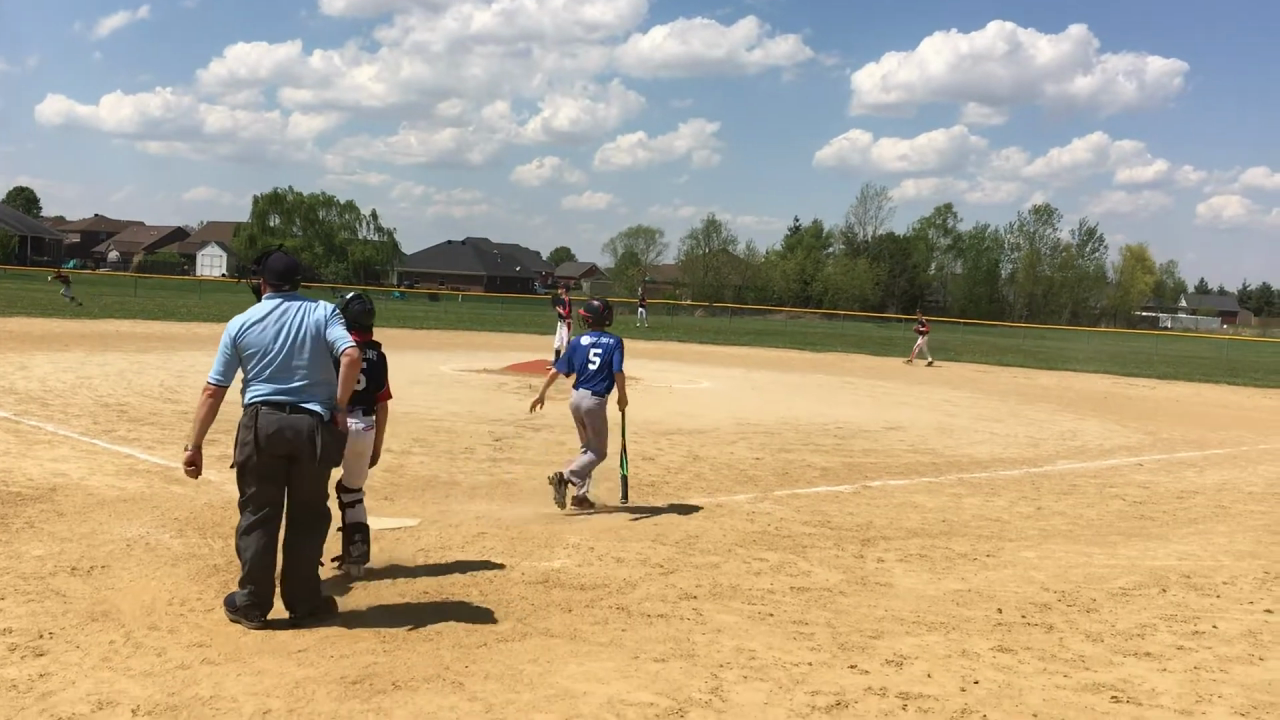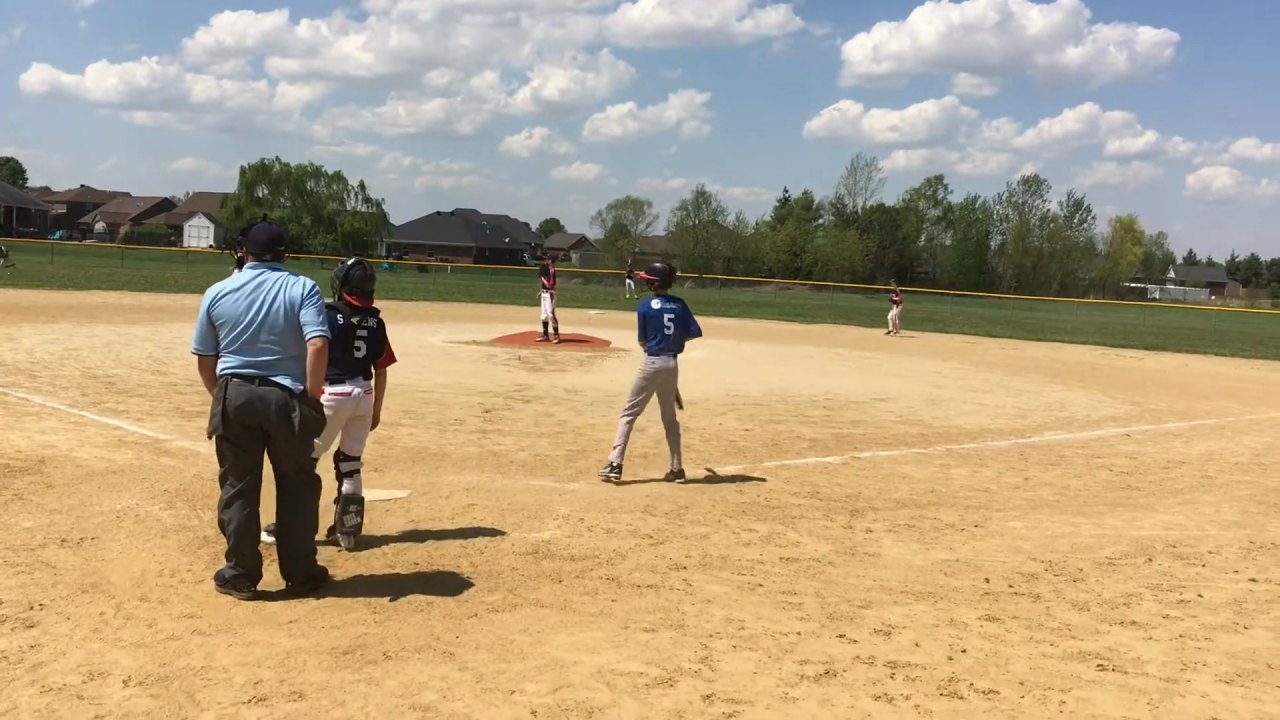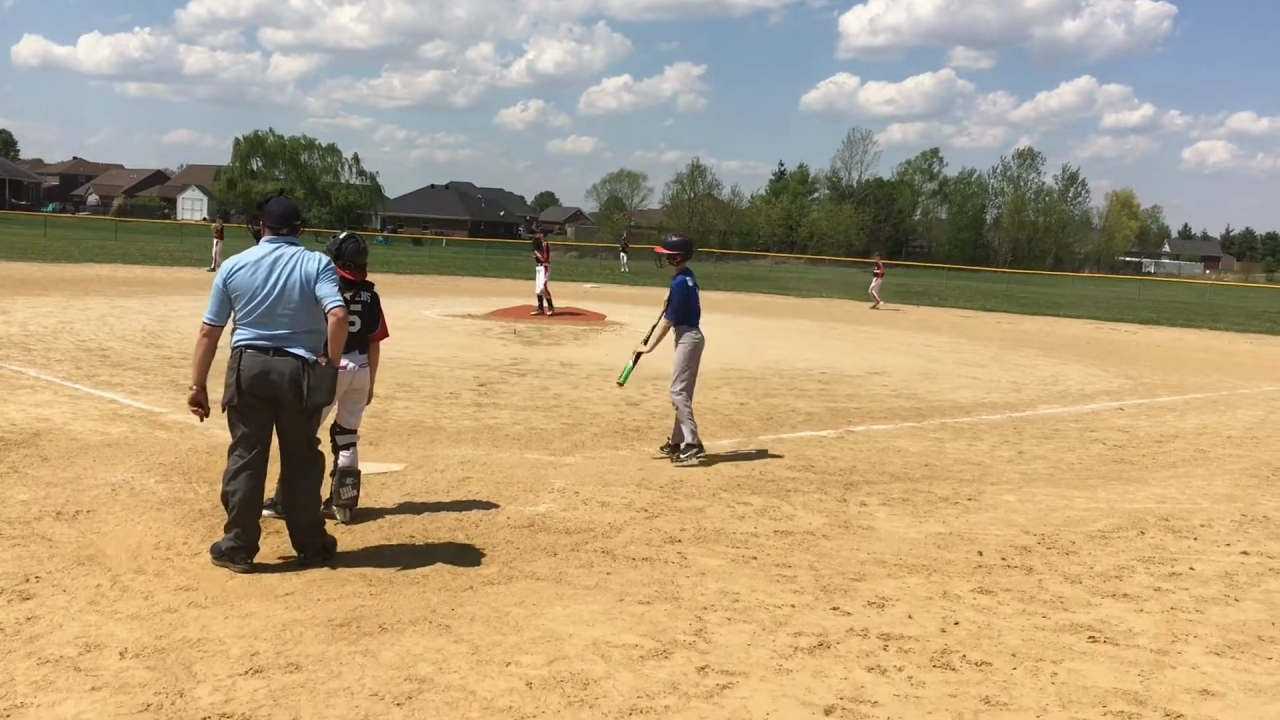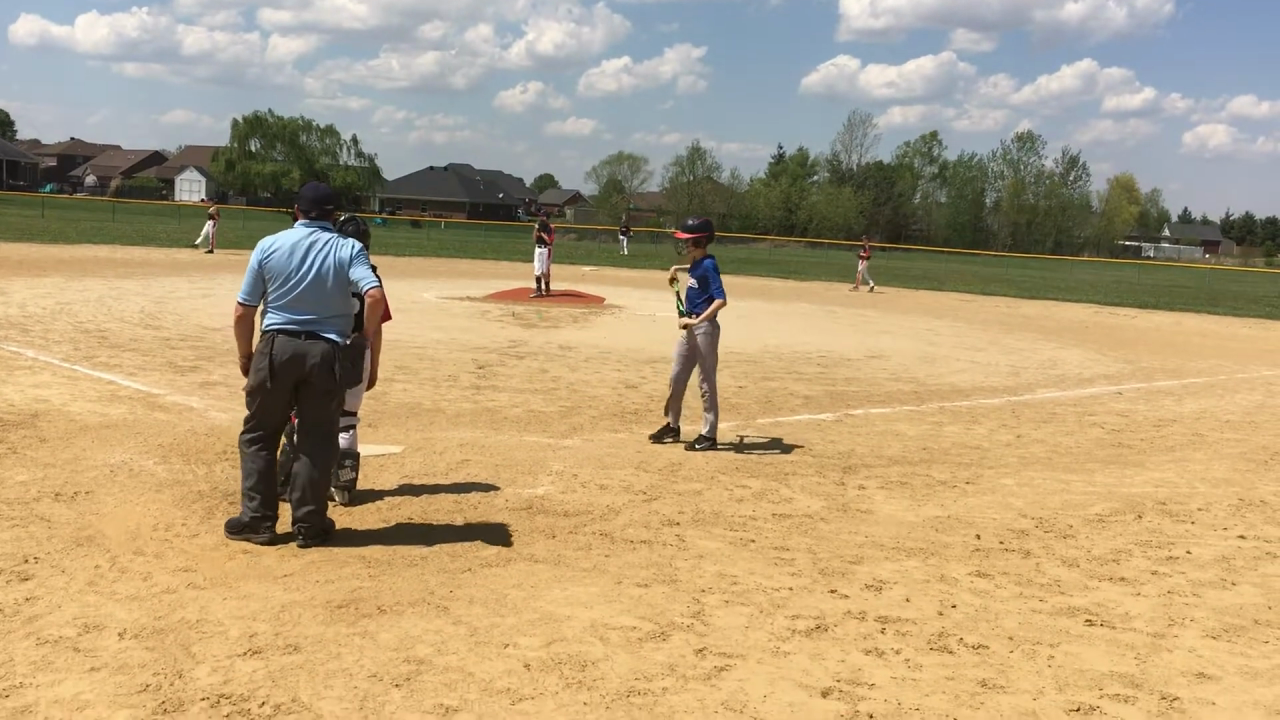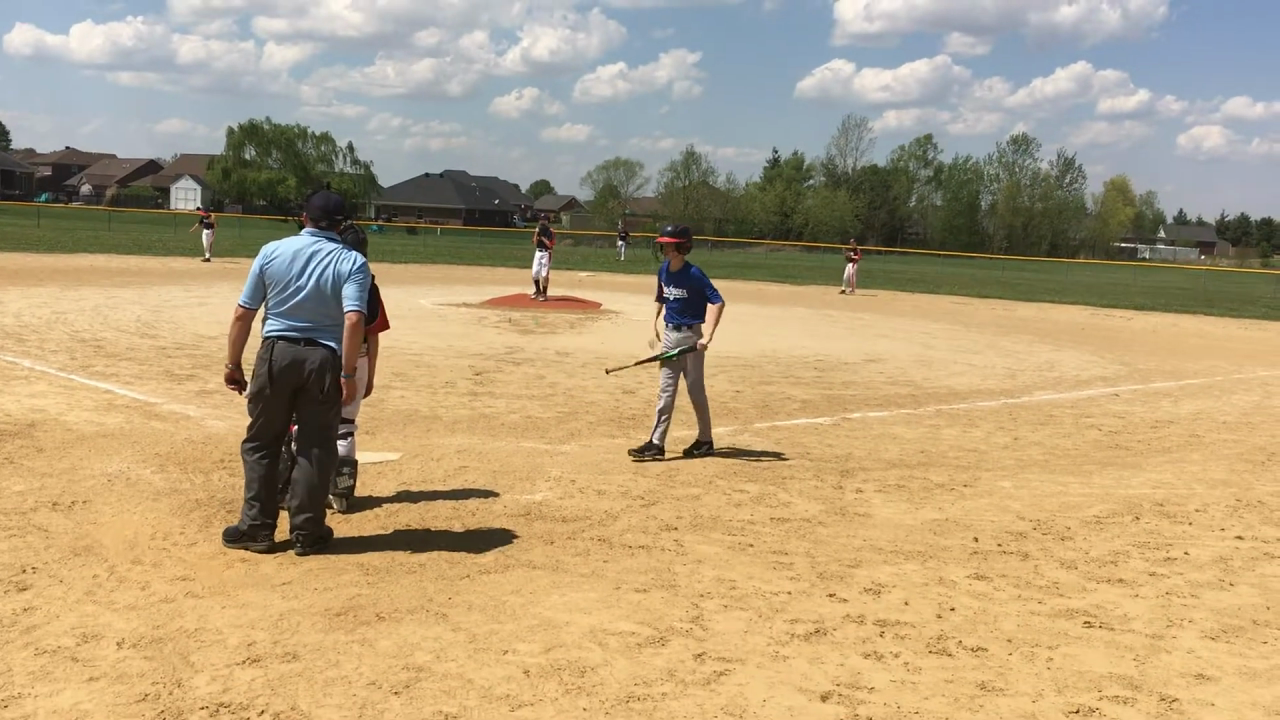
dt=0.5s
person 1, frame 1
left shoulder: (241, 323)
right shoulder: (324, 312)
left elbow: (214, 391)
right elbow: (351, 357)
left wrist: (195, 445)
right wrist: (339, 408)
left hip: (261, 425)
right hip: (312, 425)
left knee: (259, 516)
right knee: (310, 516)
left ankle: (253, 605)
right ankle: (304, 602)
person 1, frame 2
left shoulder: (217, 293)
right shoulder: (303, 288)
left elbow: (205, 361)
right elbow: (317, 345)
left wrist: (221, 400)
right wrist: (312, 396)
left hip: (235, 396)
right hip: (286, 398)
left knee: (238, 487)
right knee: (298, 487)
left ankle: (241, 575)
right ankle: (300, 574)
person 1, frame 3
left shoulder: (234, 265)
right shoulder: (317, 263)
left elbow: (209, 331)
right elbow: (338, 315)
left wrist: (198, 384)
right wrist: (331, 361)
left hip: (249, 367)
right hip: (299, 370)
left knee: (245, 458)
right knee: (301, 459)
left ankle: (238, 547)
right ankle: (309, 544)
person 1, frame 4
left shoulder: (268, 246)
right shoulder: (348, 249)
left elbow: (243, 312)
right elbow: (375, 297)
left wrist: (245, 356)
right wrist: (367, 336)
left hip: (276, 348)
right hip: (326, 353)
left knee: (258, 434)
right knee: (317, 440)
left ankle: (257, 519)
right ankle: (308, 524)
person 1, frame 5
left shoulder: (272, 251)
right shoulder: (352, 262)
left elbow: (242, 314)
right elbow: (353, 320)
left wrist: (233, 364)
right wrist: (348, 373)
left hip: (276, 355)
right hip: (324, 360)
left knee: (261, 442)
right knee: (315, 448)
left ankle: (256, 528)
right ankle: (306, 532)
person 2, frame 1
right shoulder: (377, 355)
right elbow: (382, 404)
right wrist: (378, 442)
right hip: (364, 429)
right knee: (353, 493)
right ankle: (355, 558)
person 2, frame 2
left shoulder: (327, 316)
right shoulder: (376, 322)
right elbow: (381, 371)
right wrist: (376, 409)
left hip: (332, 395)
right hip: (363, 395)
right knee: (351, 463)
right ankle: (348, 529)
person 2, frame 3
right shoulder: (370, 296)
right elbow: (374, 344)
right wrist: (369, 383)
right hip: (359, 369)
right knee: (347, 437)
left ankle: (285, 502)
right ankle: (343, 503)
person 2, frame 4
right shoulder: (371, 278)
right elbow: (376, 328)
right wrist: (373, 368)
right hip: (360, 353)
right knee: (347, 420)
left ankle: (285, 482)
right ankle: (343, 485)
person 2, frame 5
right shoulder: (368, 287)
right elbow: (373, 335)
right wrist: (370, 375)
right hip: (357, 361)
left knee: (301, 423)
right knee: (345, 427)
left ankle: (284, 490)
right ankle: (340, 493)
person 3, frame 1
left shoulder: (578, 341)
right shoulder: (614, 341)
left elbow: (557, 370)
right elbow: (618, 372)
left wrist: (541, 394)
right wrist: (623, 397)
left hip: (576, 398)
right hip: (595, 401)
left knee: (588, 448)
right knee: (598, 452)
left ankle: (580, 495)
right ankle: (564, 477)
person 3, frame 2
left shoulder: (645, 306)
right shoulder: (681, 305)
left elbow: (642, 341)
right elbow: (695, 333)
left hip: (652, 364)
right hip: (671, 364)
left knee: (629, 413)
right knee: (669, 417)
left ankle: (615, 464)
right ankle: (677, 469)
person 3, frame 3
left shoulder: (678, 283)
right shoulder: (686, 275)
left elbow: (669, 320)
left wrist: (650, 346)
left hip: (687, 337)
right hip: (692, 336)
left knee: (679, 390)
right knee: (681, 391)
left ankle: (693, 443)
right ankle: (676, 442)
person 3, frame 4
left shoulder: (708, 266)
right shoulder: (698, 261)
left elbow: (721, 300)
left wrist: (697, 320)
right wrist: (679, 268)
left hip: (705, 327)
right hip: (691, 327)
left knee: (706, 382)
right knee: (677, 376)
left ankle: (709, 435)
right ankle: (673, 426)
person 3, frame 5
left shoulder: (694, 274)
right shoulder: (663, 271)
left elbow: (718, 302)
left wrist: (708, 334)
right wrist: (656, 327)
left hip: (690, 336)
right hip: (669, 335)
left knee: (695, 390)
right knee: (666, 389)
left ankle: (705, 440)
right ankle: (656, 443)
